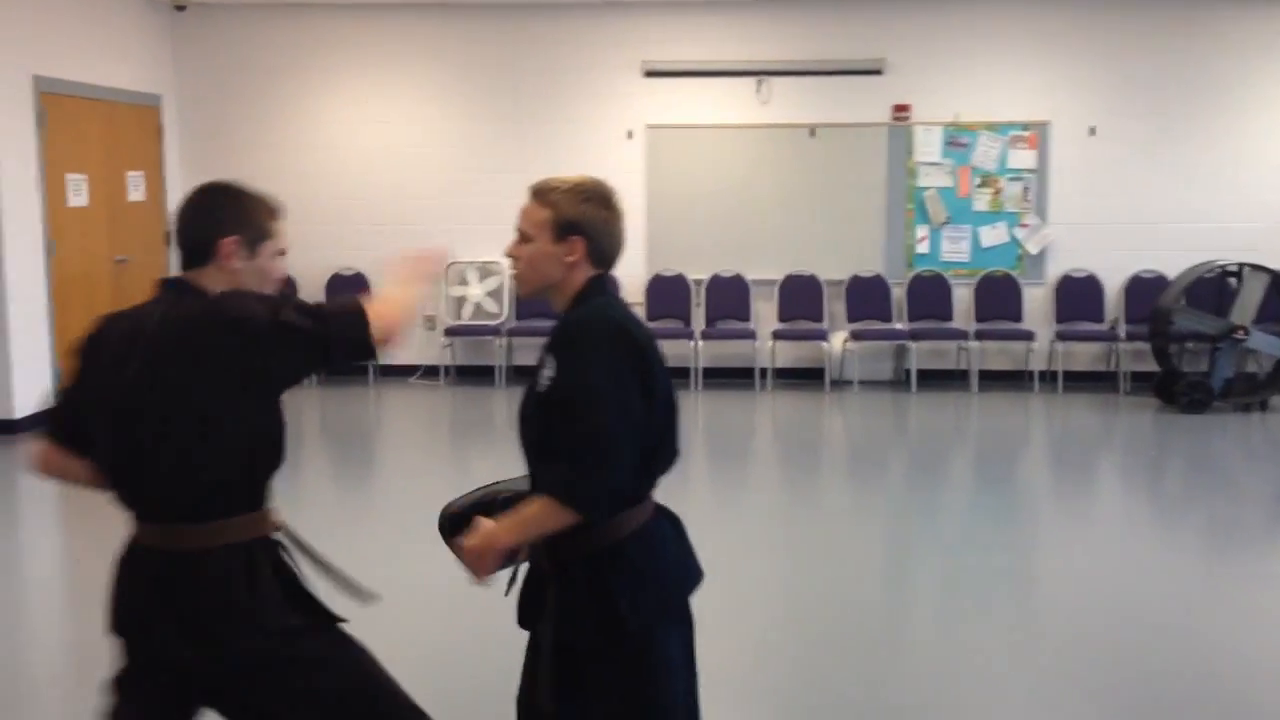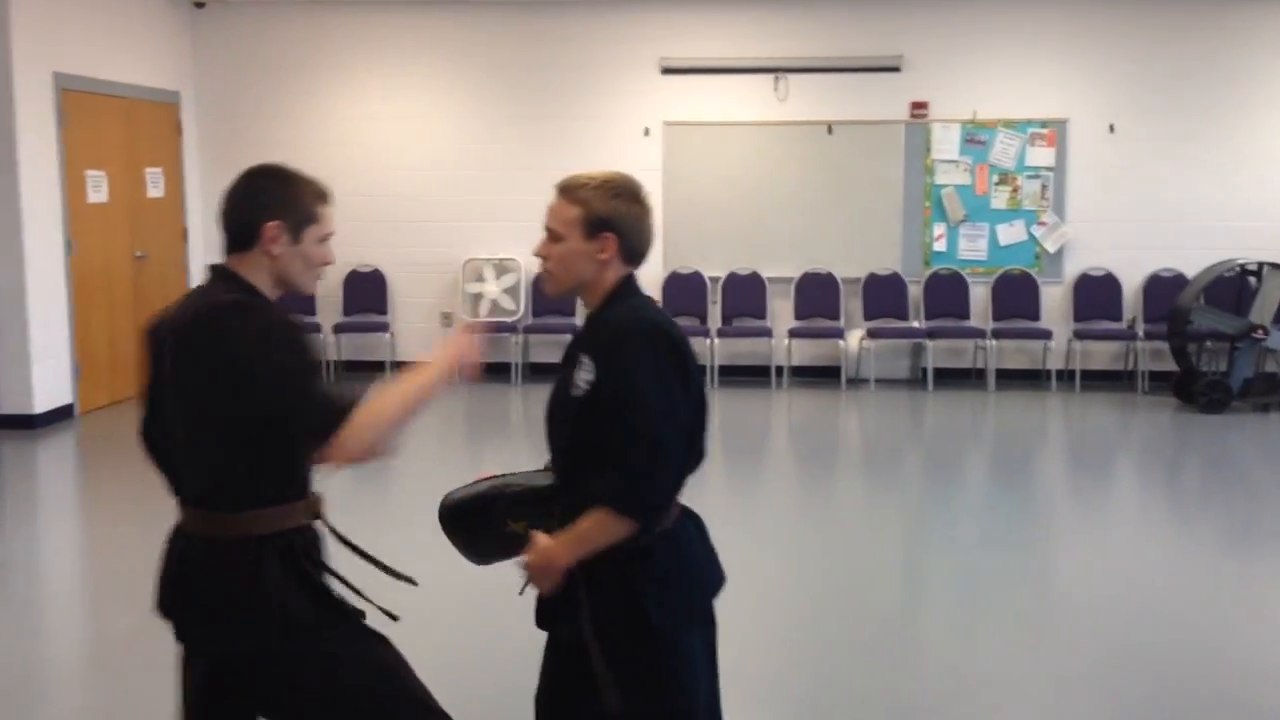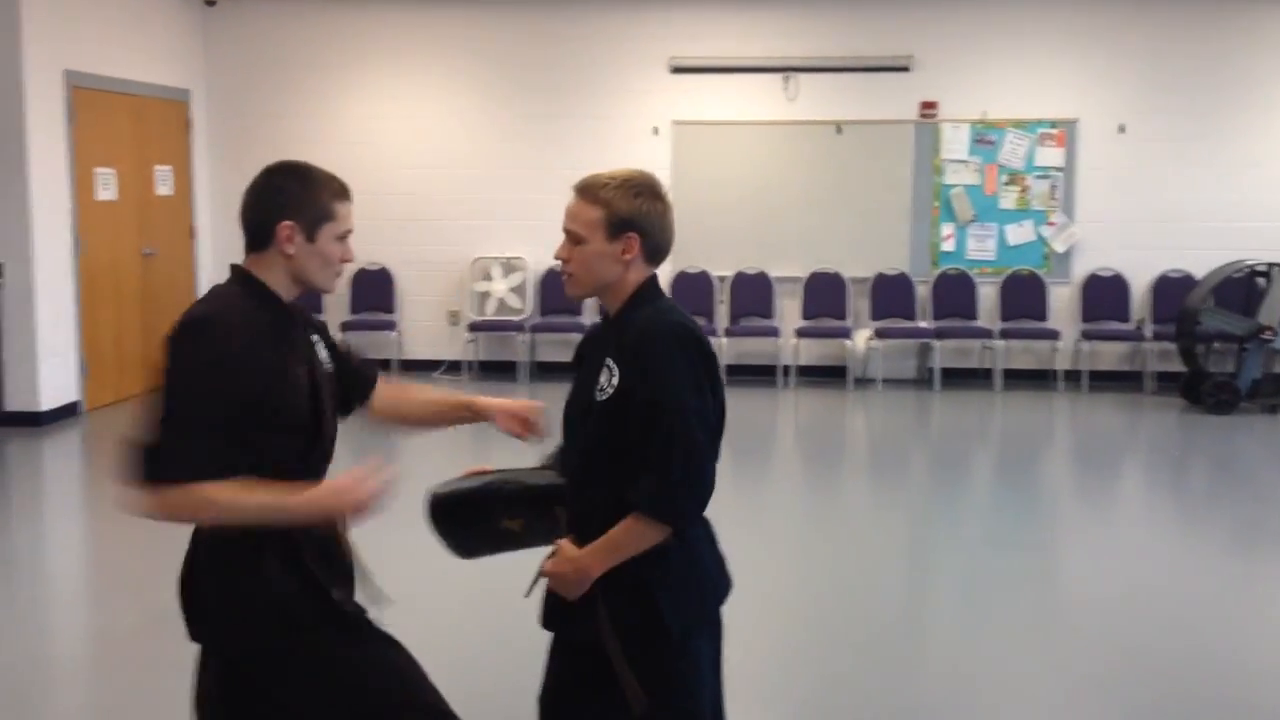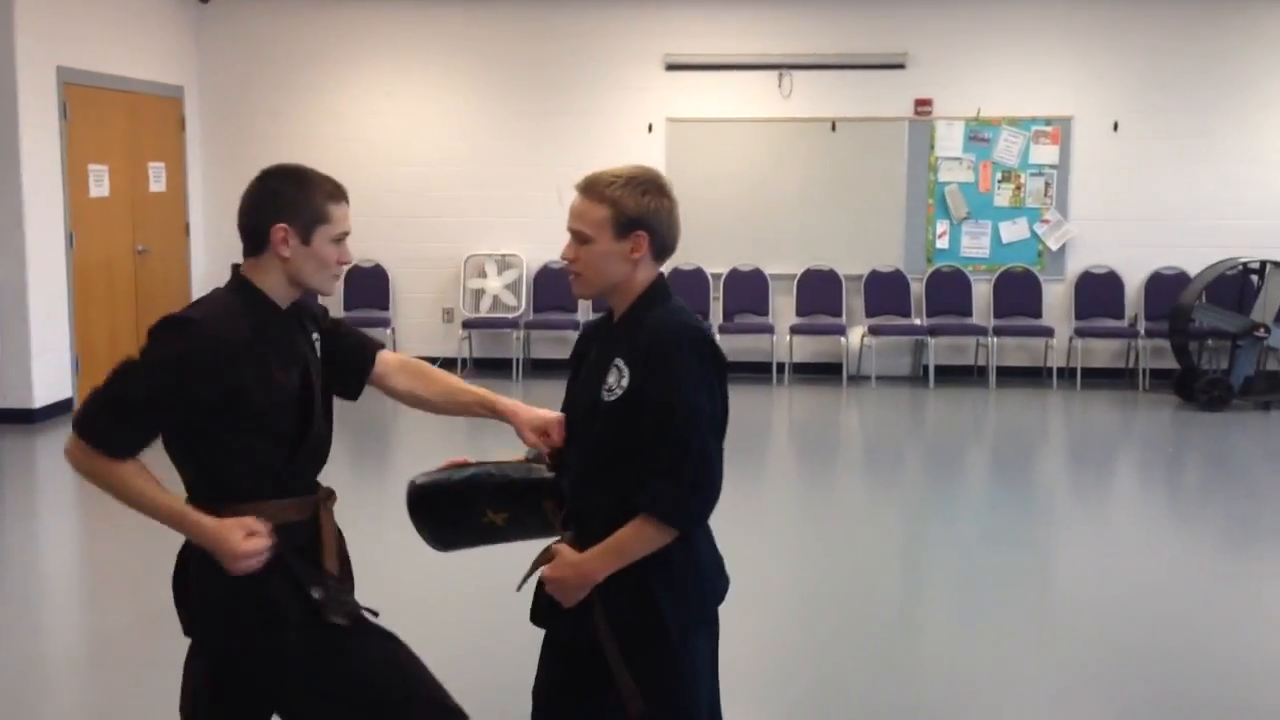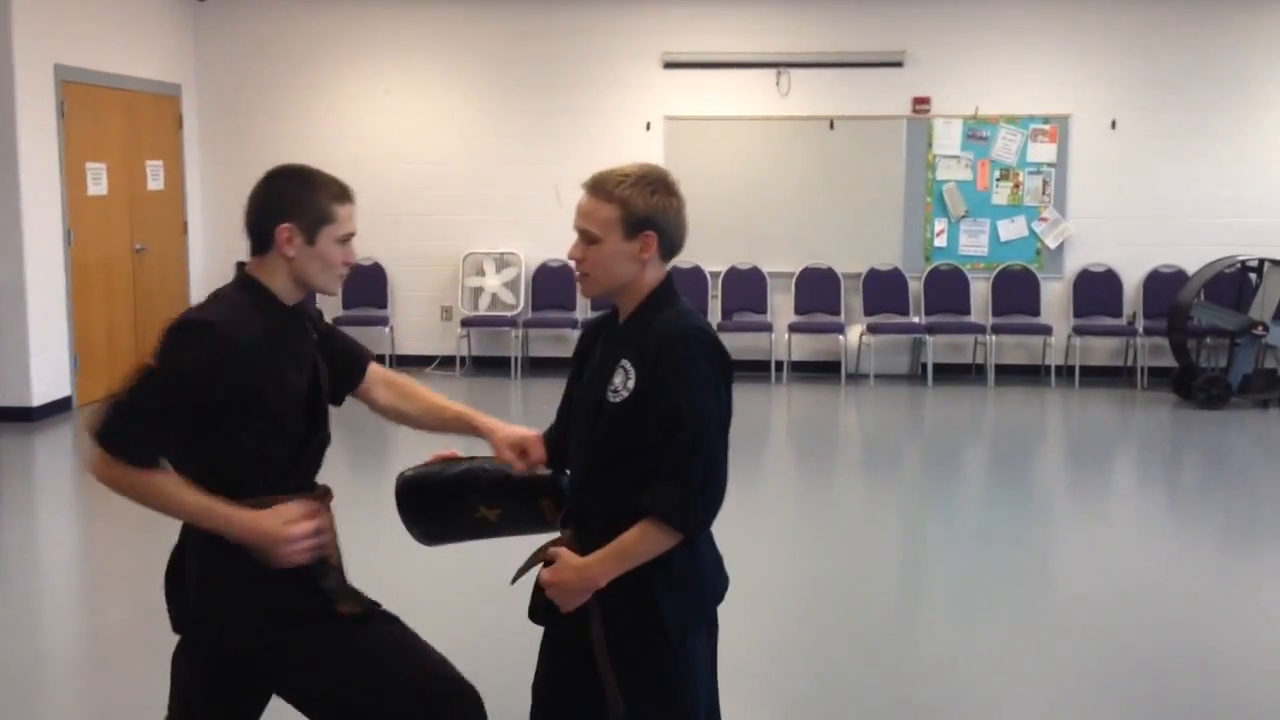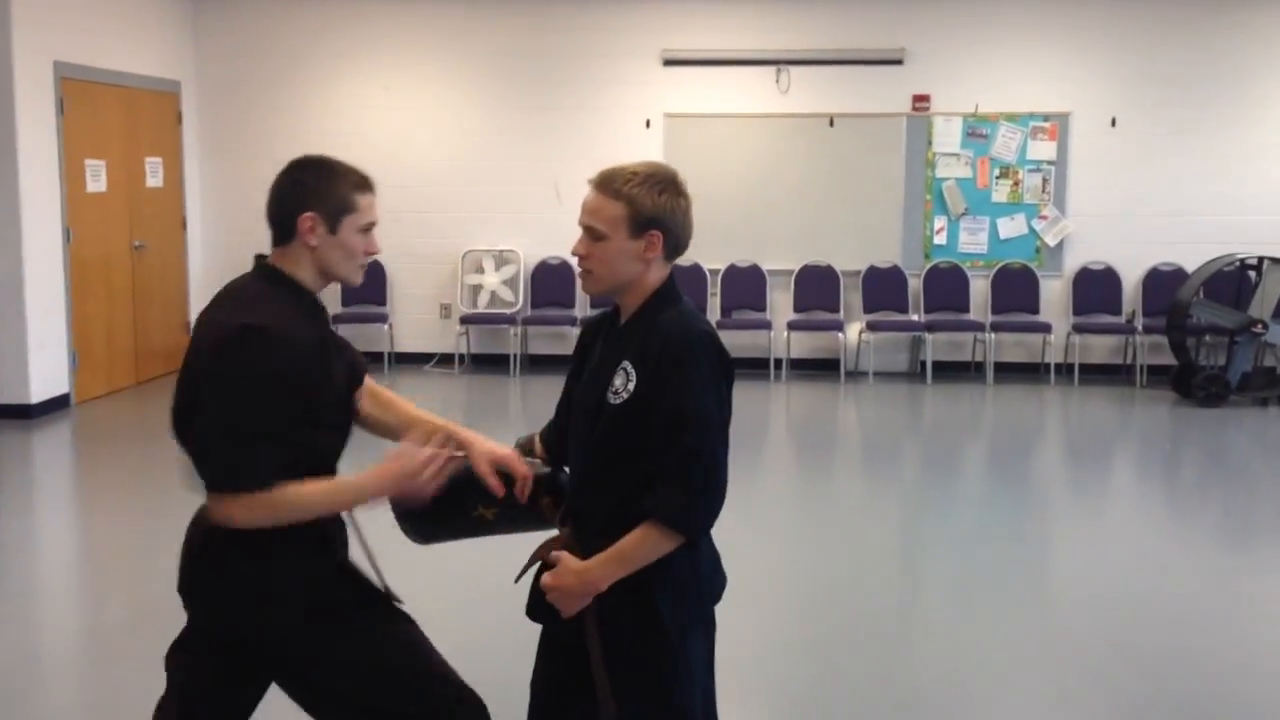
dt=0.1s
person 1, frame 1
left shoulder: (117, 336)
right shoulder: (238, 322)
left elbow: (54, 457)
right elbow: (374, 326)
right wrist: (414, 276)
left hip: (151, 581)
right hip: (220, 590)
person 1, frame 2
left shoulder: (189, 321)
right shoulder: (247, 325)
right elbow: (343, 442)
right wrist: (438, 369)
left hip: (202, 572)
right hip: (260, 579)
person 1, frame 3
left shoulder: (283, 318)
right shoulder: (220, 334)
left elbow: (371, 397)
right elbow: (167, 491)
left wrist: (480, 406)
right wrist: (315, 503)
left hip: (245, 575)
right hip: (266, 579)
person 1, frame 4
left shoulder: (296, 319)
right shoulder: (200, 338)
left elbow: (393, 371)
right elbow: (90, 448)
left wrist: (505, 407)
right wrist: (207, 532)
left hip: (280, 571)
right hip: (254, 579)
person 1, frame 5
left shoulder: (287, 318)
right shoulder: (214, 340)
left elbow: (376, 384)
right elbow: (116, 460)
left wrist: (484, 425)
right wrist: (248, 528)
right hip: (259, 581)
person 1, frame 6
left shoulder: (292, 308)
right shoulder: (262, 337)
left elbow: (360, 396)
right elbow: (243, 503)
left wrist: (465, 439)
right wrist: (384, 481)
left hip: (234, 566)
right hip: (279, 569)
person 2, frame 1
left shoulder: (599, 334)
right shoulder: (583, 328)
left elbow: (590, 476)
left wrist: (500, 536)
right wrist: (510, 510)
left hip: (624, 580)
right hip: (579, 574)
person 2, frame 2
left shoulder: (638, 336)
right shoulder: (606, 331)
left elbow: (645, 482)
left wrist: (561, 552)
left hip: (649, 581)
right hip: (604, 579)
person 2, frame 3
left shoulder: (667, 340)
right shoulder: (605, 339)
left elbow: (677, 491)
left wrist: (590, 560)
left hip: (659, 586)
right hip: (601, 580)
person 2, frame 4
left shoulder: (676, 342)
right shoulder: (601, 336)
left elbow: (685, 493)
left wrist: (593, 566)
left hip: (656, 588)
right hip: (596, 580)
person 2, frame 5
left shoulder: (683, 346)
right shoulder: (602, 334)
left elbow: (688, 499)
left wrist: (594, 572)
left hip: (656, 589)
right hip: (586, 577)
person 2, frame 6
left shoulder: (683, 348)
right shoulder: (602, 333)
left elbow: (691, 499)
left wrist: (595, 574)
left hip: (654, 590)
right hip: (587, 571)
